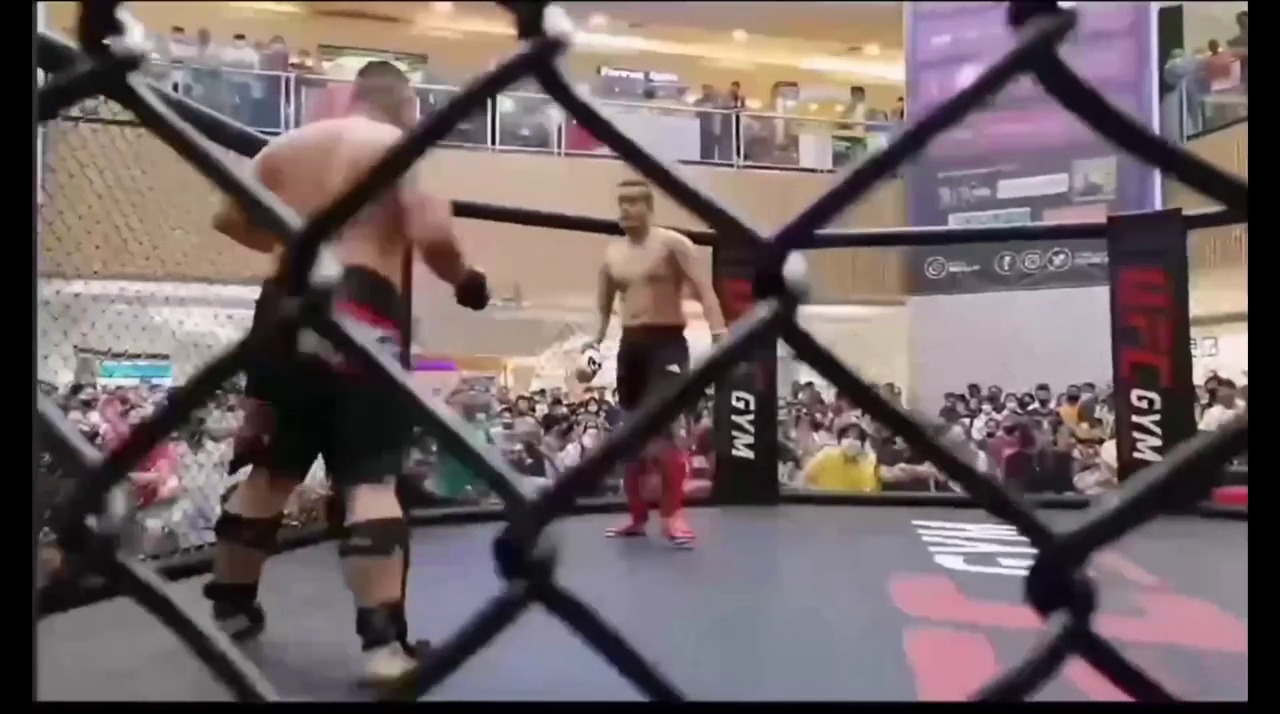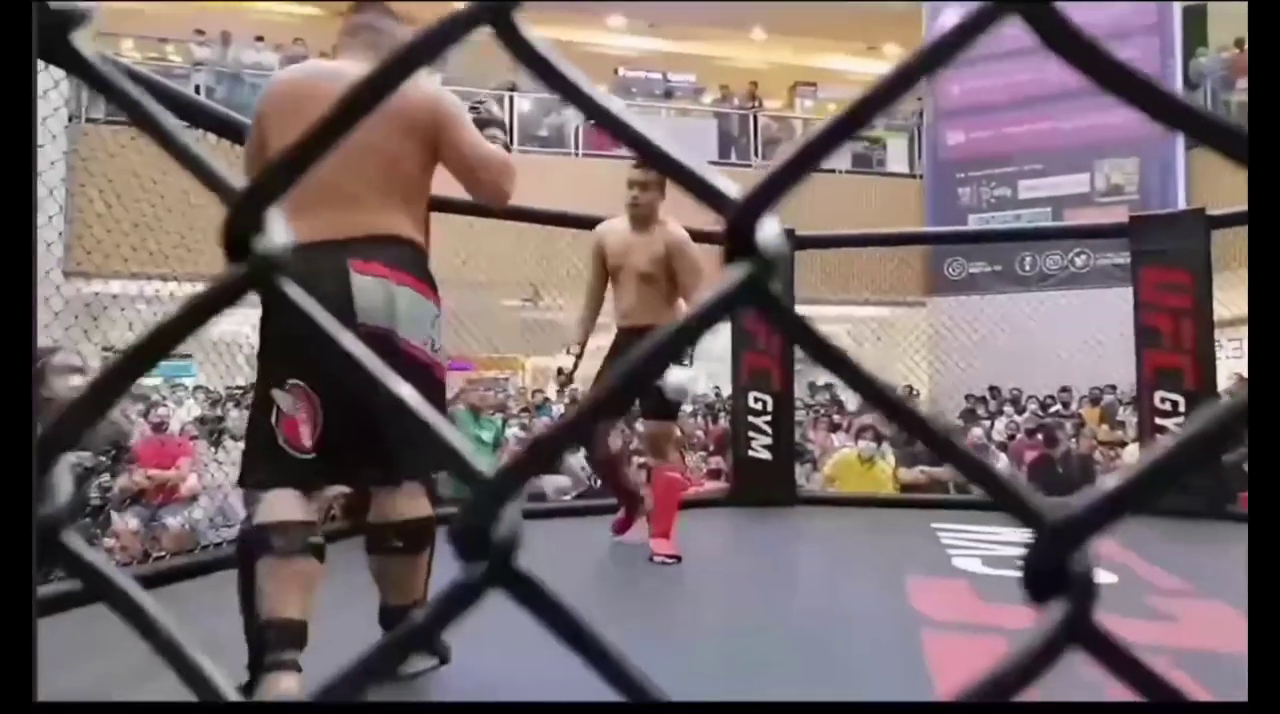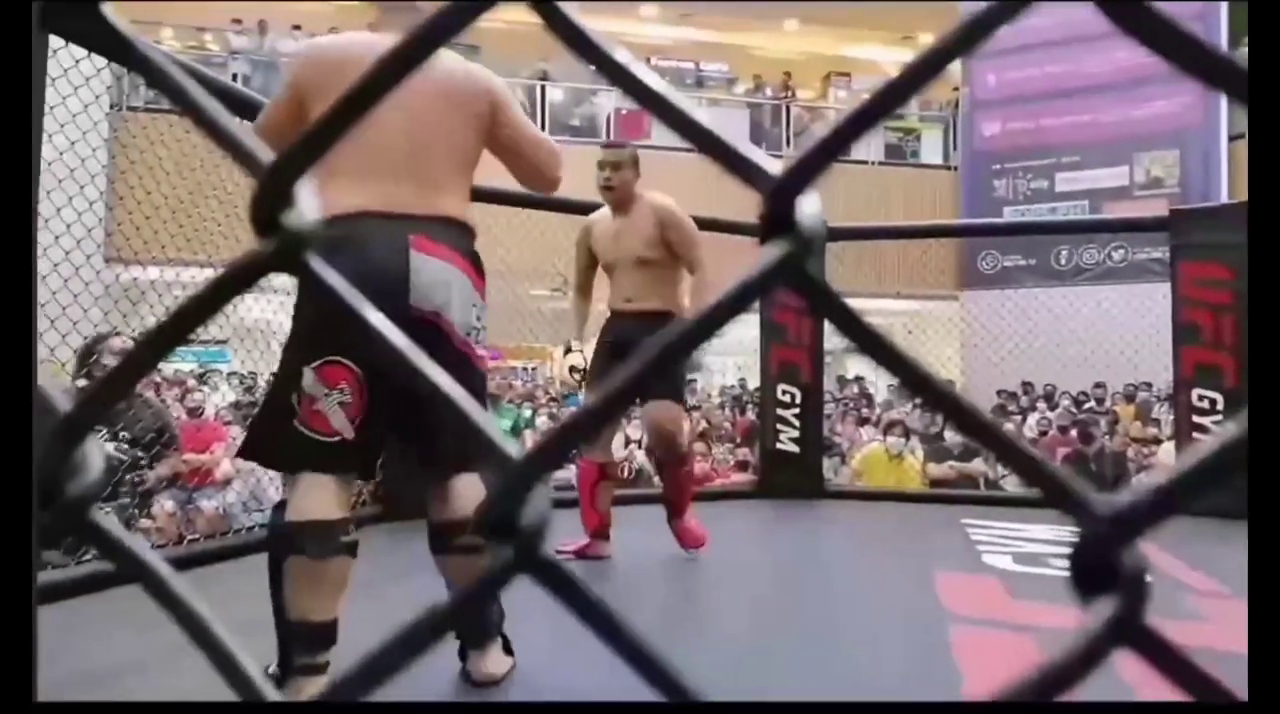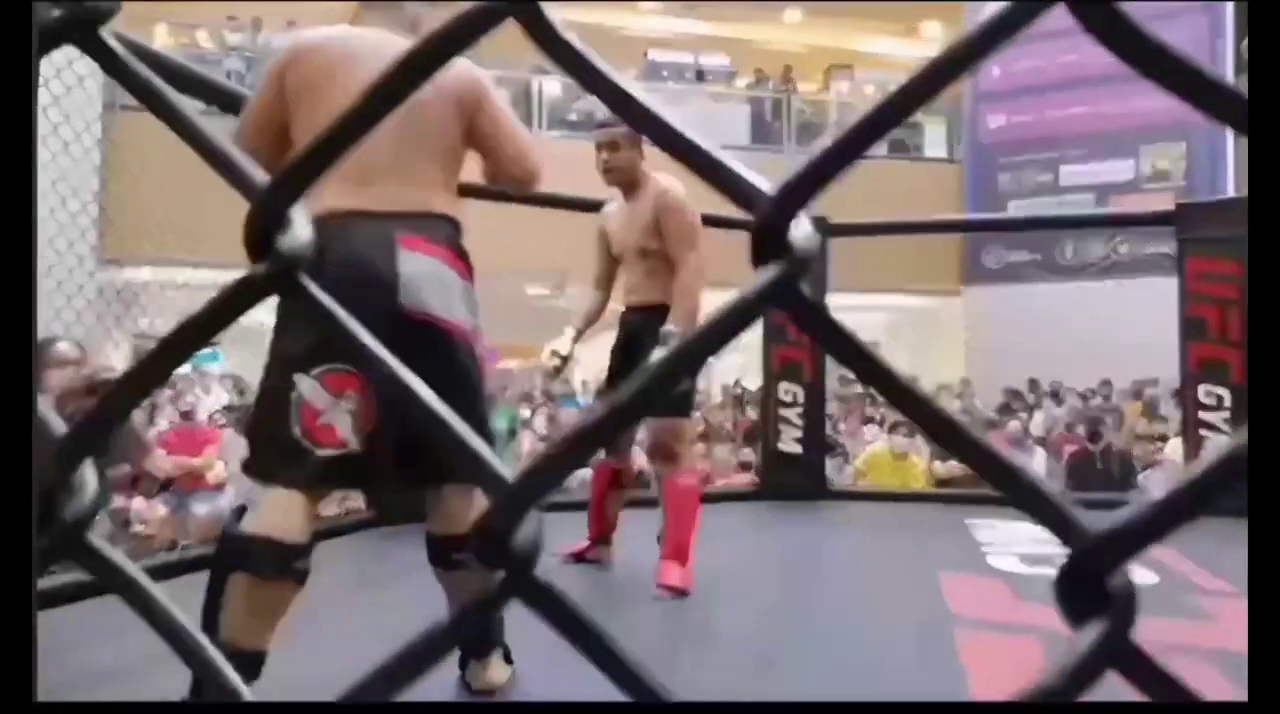
dt=0.4s
person 1, frame 1
left shoulder: (288, 144)
right shoulder: (405, 147)
left elbow: (229, 219)
right elbow: (432, 233)
right wrist: (463, 278)
left hip: (282, 308)
right hip: (356, 315)
left knee: (271, 467)
right knee: (371, 477)
left ankle: (230, 604)
right ankle: (383, 642)
person 1, frame 2
left shoulder: (282, 88)
right shoulder: (426, 97)
right elbow: (498, 189)
right wrist: (489, 133)
left hip: (300, 282)
right hip: (393, 287)
left knee: (286, 476)
right knee: (402, 471)
left ankle: (277, 666)
person 1, frame 3
left shoulder: (322, 56)
right shoulder: (476, 81)
left elbow: (263, 155)
right elbow: (549, 175)
right wrist: (510, 124)
left hip: (346, 257)
right hip: (445, 268)
left knee: (320, 465)
right knee: (458, 465)
left ankle: (305, 669)
right ankle: (484, 644)
person 1, frame 4
left shoulder: (306, 51)
right shoulder: (461, 74)
left elbow: (249, 159)
right elbow: (523, 173)
left hip: (336, 261)
right hip: (434, 268)
left knee: (290, 475)
right knee: (454, 474)
right ankle: (486, 652)
person 2, frame 1
left shoulder: (672, 243)
right shoulder: (613, 255)
left elbow: (705, 290)
right elbow: (604, 307)
left wrist: (720, 335)
right wrist: (594, 343)
left hip: (666, 341)
right hip: (629, 343)
left ankle: (673, 514)
right ankle: (637, 516)
person 2, frame 2
left shoulder: (673, 239)
right shoulder: (605, 234)
left elbow: (696, 300)
right elbow: (594, 295)
right wrist: (576, 347)
right hip: (622, 341)
left knee: (659, 439)
right knee: (591, 430)
left ankle: (661, 537)
right ankle: (629, 500)
person 2, frame 3
left shoulder: (663, 213)
right shoulder: (592, 228)
left elbow: (699, 271)
right elbow: (583, 289)
right wrist: (576, 341)
left hip: (661, 329)
right hip: (616, 330)
left knee: (664, 430)
right knee: (594, 429)
left ankle: (680, 514)
right ankle: (596, 536)
person 2, frame 4
left shoulder: (666, 197)
right shoulder: (610, 216)
left elbow: (690, 271)
right elbow: (602, 287)
left wrist: (677, 337)
right wrist: (572, 335)
left hip: (668, 327)
right hip: (632, 325)
left knee: (669, 443)
right knee: (614, 436)
left ankle: (675, 562)
right ankle: (599, 540)
